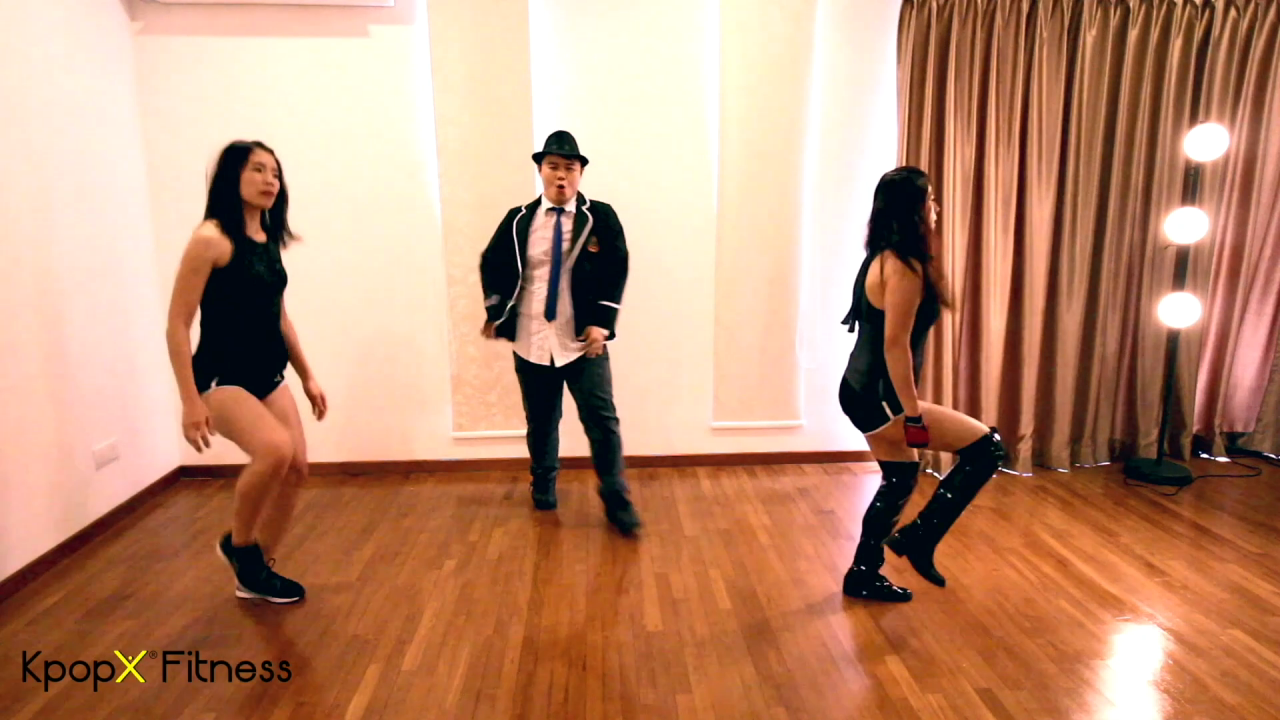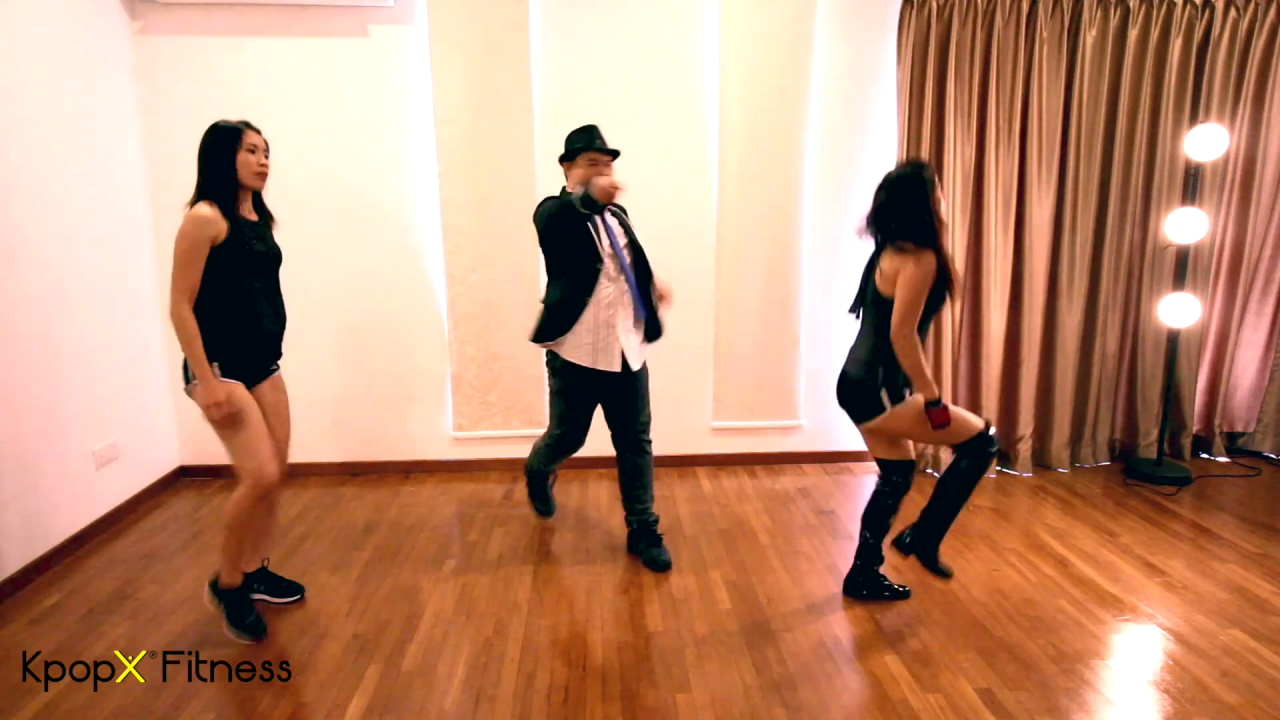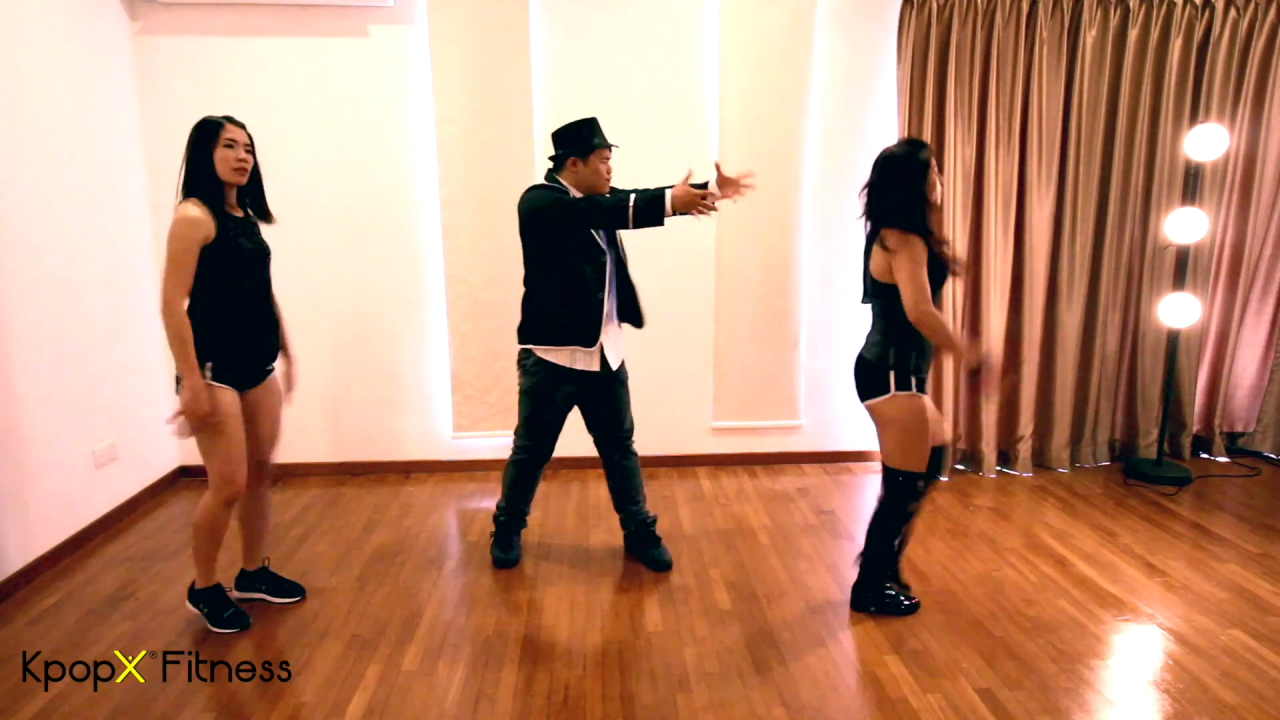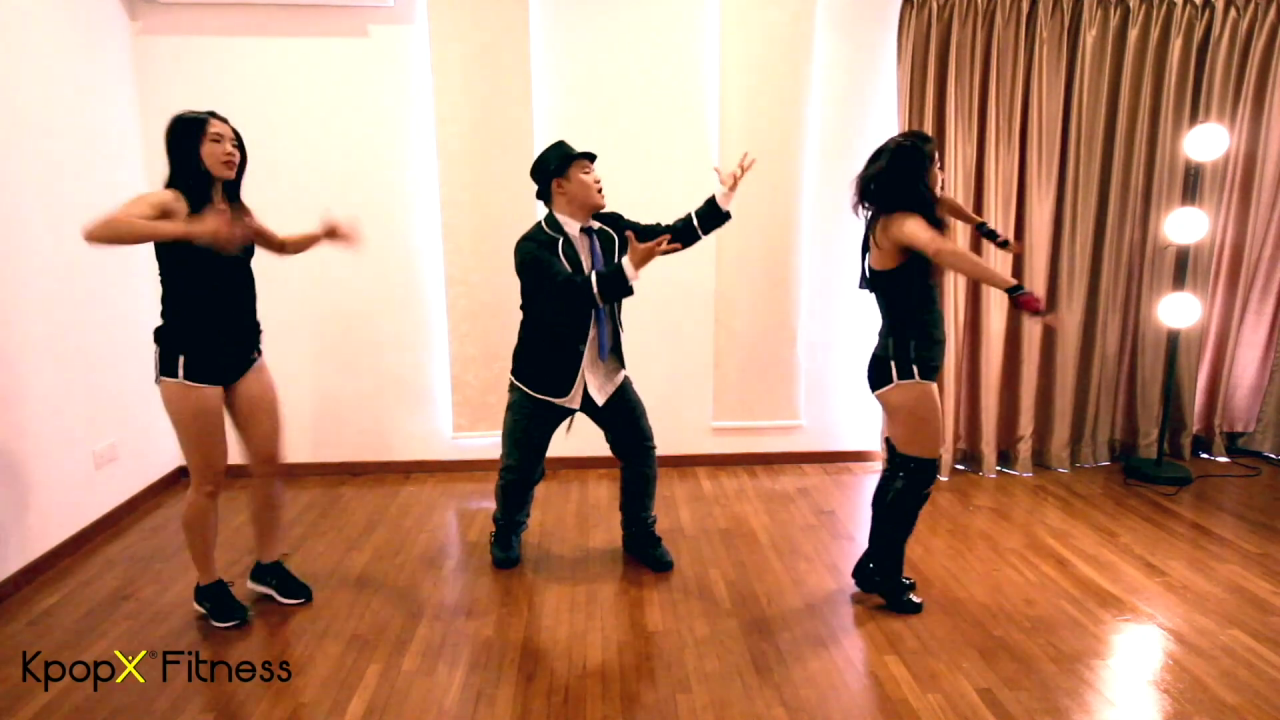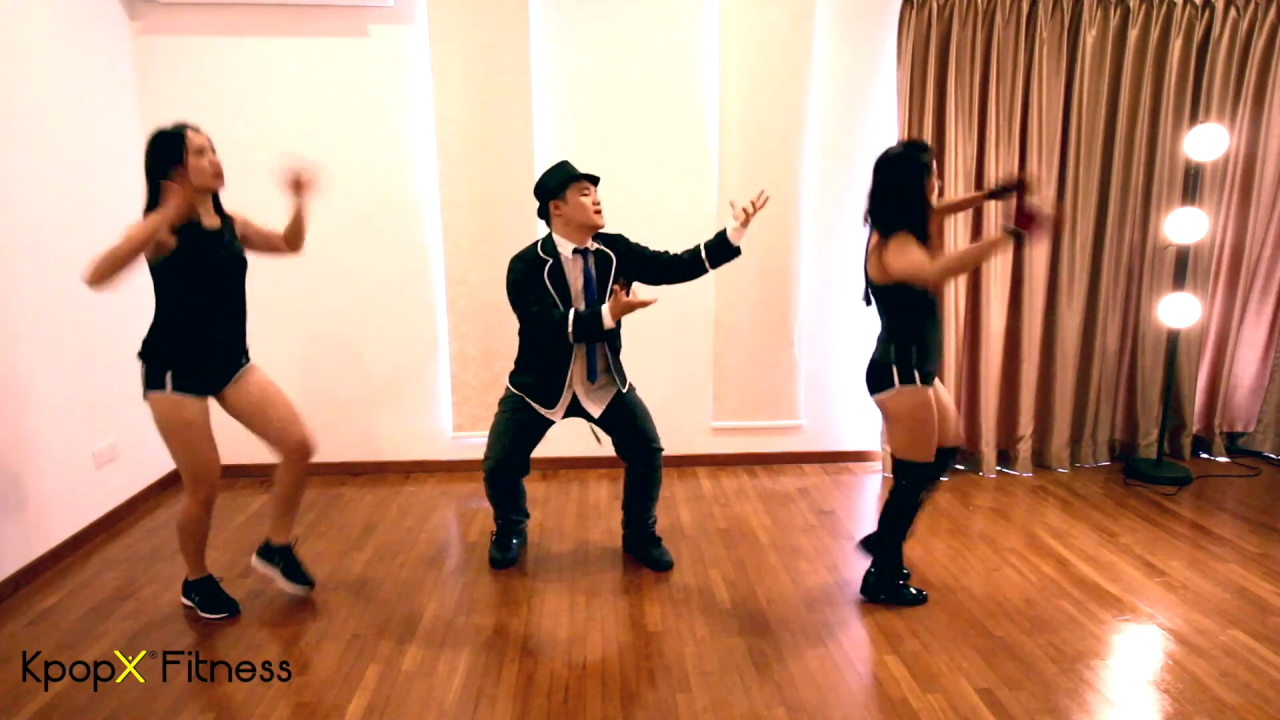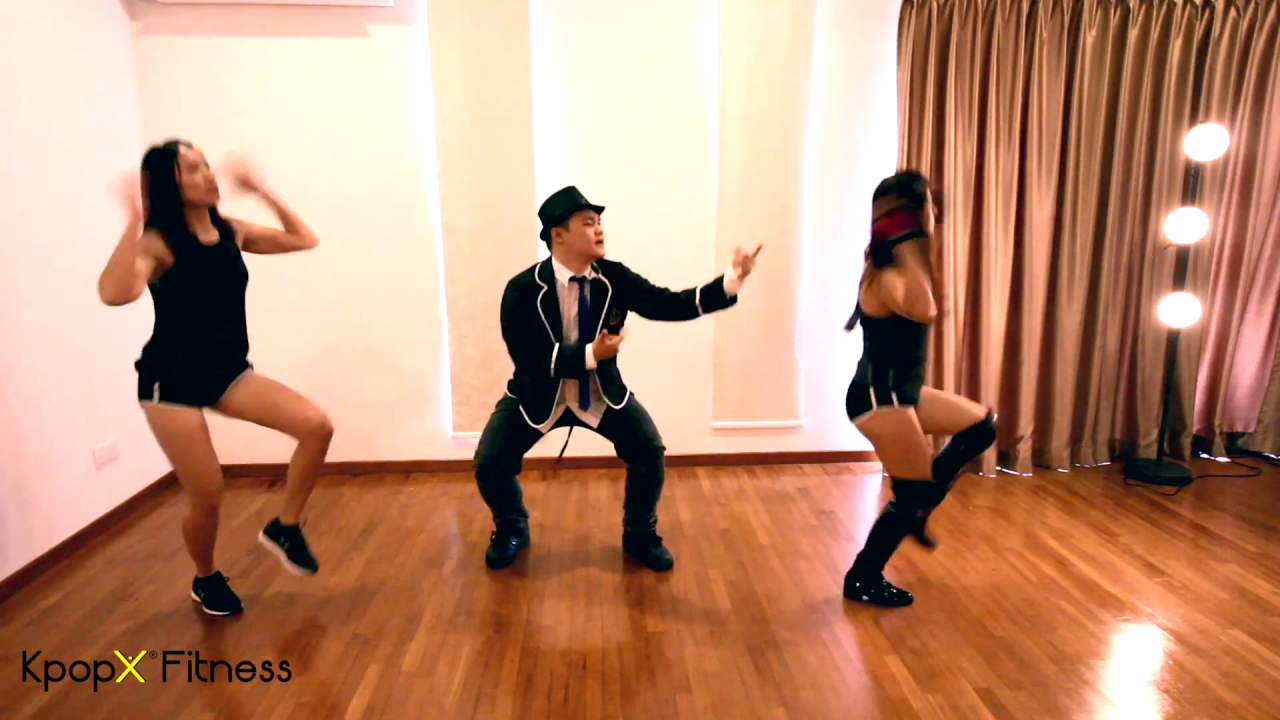
dt=0.4s
person 1, frame 1
left shoulder: (269, 239)
right shoulder: (211, 239)
right elbow: (178, 323)
left wrist: (308, 377)
right wrist: (189, 400)
left hip: (268, 376)
right hip: (222, 379)
left knee: (294, 473)
right knee: (278, 453)
left ankle: (256, 571)
right ankle: (239, 540)
person 1, frame 2
left shoulder: (258, 220)
right shoulder: (205, 219)
right elbow: (181, 306)
right wrist: (207, 378)
left hip: (263, 362)
right hip: (223, 369)
left knee: (274, 473)
right knee: (260, 476)
left ankle: (254, 571)
right ankle: (230, 584)
person 1, frame 3
left shoulder: (247, 216)
right shoulder: (194, 217)
right elbow: (173, 306)
left wrist: (286, 351)
right wrist: (192, 383)
left hip: (257, 365)
right hip: (212, 368)
left knee: (260, 474)
right knee: (230, 484)
left ankle: (253, 573)
right ankle: (204, 588)
person 1, frame 4
left shoulder: (234, 212)
right shoulder: (169, 204)
left elbow: (283, 245)
right elbow: (98, 231)
left wrist: (321, 234)
right wrist: (190, 229)
left hip: (241, 354)
right hip: (188, 360)
left knee: (268, 464)
right knee: (209, 480)
left ankle: (268, 567)
right ankle: (208, 587)
person 1, frame 5
left shoulder: (231, 223)
right shoulder: (162, 231)
left elbow: (289, 245)
right elbow: (97, 276)
left wrist: (299, 201)
right wrist: (160, 220)
left hip: (229, 363)
right hip: (174, 371)
left knee: (299, 447)
right knee: (204, 487)
left ankle: (276, 548)
right ankle: (195, 582)
person 1, frame 6
left shoulder: (233, 231)
right shoulder: (157, 244)
left elbow: (304, 241)
right elbow: (115, 294)
left wrist: (263, 192)
right wrist: (134, 220)
left hip: (230, 373)
right hip: (171, 385)
left knee: (317, 425)
right knee: (208, 497)
left ankle: (285, 528)
right ankle: (206, 580)
person 2, frame 1
left shoulder: (885, 258)
right shoulder: (903, 269)
right elbow: (896, 344)
right wrist: (914, 413)
left hip: (863, 387)
right hip: (879, 393)
left knee: (899, 480)
right knee: (986, 447)
left ankle: (864, 574)
right ankle: (919, 541)
person 2, frame 2
left shoulder: (892, 249)
right shoulder: (918, 257)
right elbow: (902, 333)
right wrist: (931, 397)
left hip: (861, 381)
right hip: (880, 387)
left knee: (896, 477)
right knee: (980, 441)
left ankle: (865, 573)
right ankle: (923, 537)
person 2, frame 3
left shoulder: (892, 234)
right shoulder: (903, 241)
right elbow: (921, 313)
right wrist: (970, 355)
left hip: (889, 368)
right hip: (893, 373)
left knee: (933, 457)
right knee: (905, 484)
left ankle: (881, 560)
right ankle: (872, 588)
person 2, frame 4
left shoulder: (905, 217)
right shoulder: (896, 222)
left elbow: (942, 204)
right elbow: (943, 251)
left wrist: (985, 230)
right wrist: (1013, 288)
left hip: (911, 363)
right hip: (903, 365)
left knee: (904, 471)
right knee: (915, 474)
left ankle: (876, 563)
right ankle: (883, 575)
person 2, frame 5
left shoulder: (907, 230)
right shoulder: (893, 241)
left elbow: (943, 207)
right elbow: (936, 272)
left wrist: (991, 194)
right wrist: (1009, 235)
left hip: (915, 370)
right hip: (899, 373)
left knee: (943, 455)
right knee: (914, 478)
left ankle: (883, 540)
right ankle: (882, 576)
person 2, frame 6
left shoulder: (901, 262)
right shoulder: (888, 273)
right elbow: (924, 313)
right wrist: (908, 245)
left hip: (902, 390)
right hip: (881, 395)
left knee: (981, 428)
right knee: (914, 493)
left ankle: (915, 509)
right ankle: (862, 579)
person 3, frame 1
left shoulder: (602, 217)
right shoulder: (519, 220)
left elbow: (615, 271)
right elbow: (493, 265)
left wrist: (600, 323)
right wrist: (495, 312)
left hip: (581, 342)
right hip: (532, 343)
left knee: (601, 419)
right knee: (540, 422)
left ankle: (616, 500)
right ankle: (544, 481)
person 3, frame 2
left shoulder: (617, 214)
right shoulder: (554, 211)
left elbow: (635, 265)
right elbow: (565, 219)
left wrist: (652, 286)
right wrist: (591, 198)
left hip: (628, 349)
right hip: (577, 351)
left knee: (635, 441)
right knee: (567, 434)
left ankle: (643, 531)
right ankle: (539, 473)
person 3, frame 3
left shoulder: (597, 200)
right shoulder: (540, 201)
left elbow: (636, 204)
right elbow: (596, 212)
left wrist: (711, 192)
right wrist: (669, 202)
left hip: (604, 351)
right hip: (553, 352)
left knee: (619, 446)
right knee: (532, 449)
left ankle: (640, 532)
right ankle: (507, 530)
person 3, frame 4
left shoulder: (610, 228)
right shoulder: (534, 246)
left elbow: (671, 236)
right elbow: (572, 294)
left wrist: (723, 197)
right wrist: (629, 269)
left hip: (605, 373)
right hip: (546, 378)
left knee: (640, 449)
right knee: (520, 467)
left ankle: (639, 535)
right ankle: (508, 531)
person 3, frame 5
left shoulder: (614, 250)
right shoulder: (527, 265)
left elbow: (676, 267)
right elbow: (546, 327)
left wrist: (734, 232)
right wrist: (608, 314)
left hip: (605, 382)
right hip: (541, 385)
left knee: (646, 451)
right knee: (501, 466)
left ankle: (639, 535)
right ankle: (510, 531)
person 3, frame 6
left shoulder: (614, 278)
right shoulder: (523, 290)
left elbow: (670, 304)
right elbow: (527, 356)
left wrist: (730, 280)
right wrist: (590, 355)
left hip: (602, 393)
right hip: (537, 396)
left knee: (649, 451)
right knee: (490, 464)
left ankle: (640, 535)
right ankle: (512, 531)
